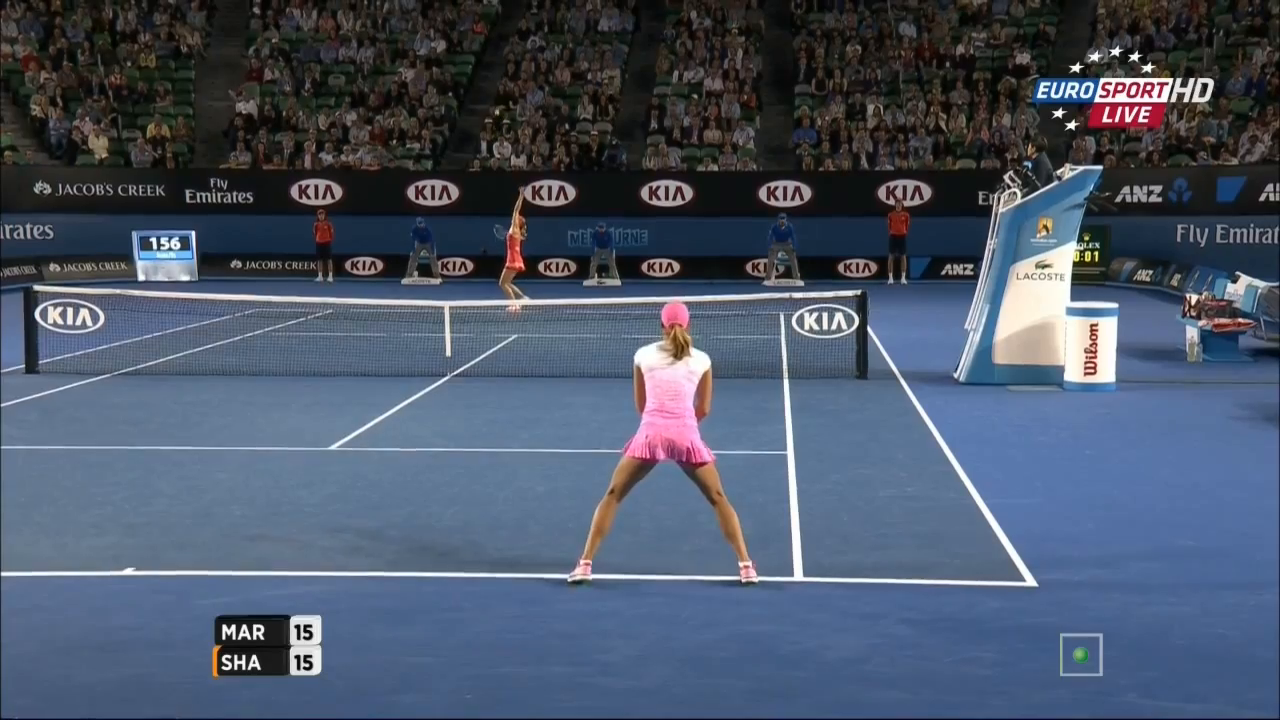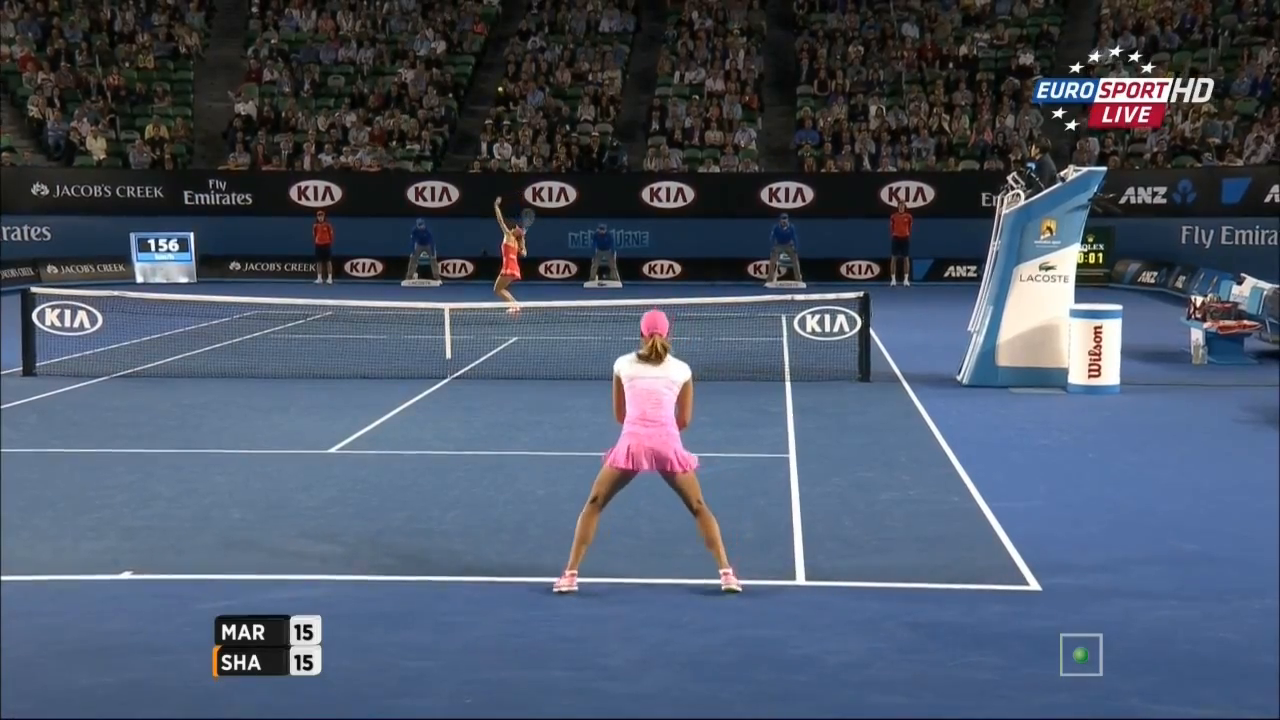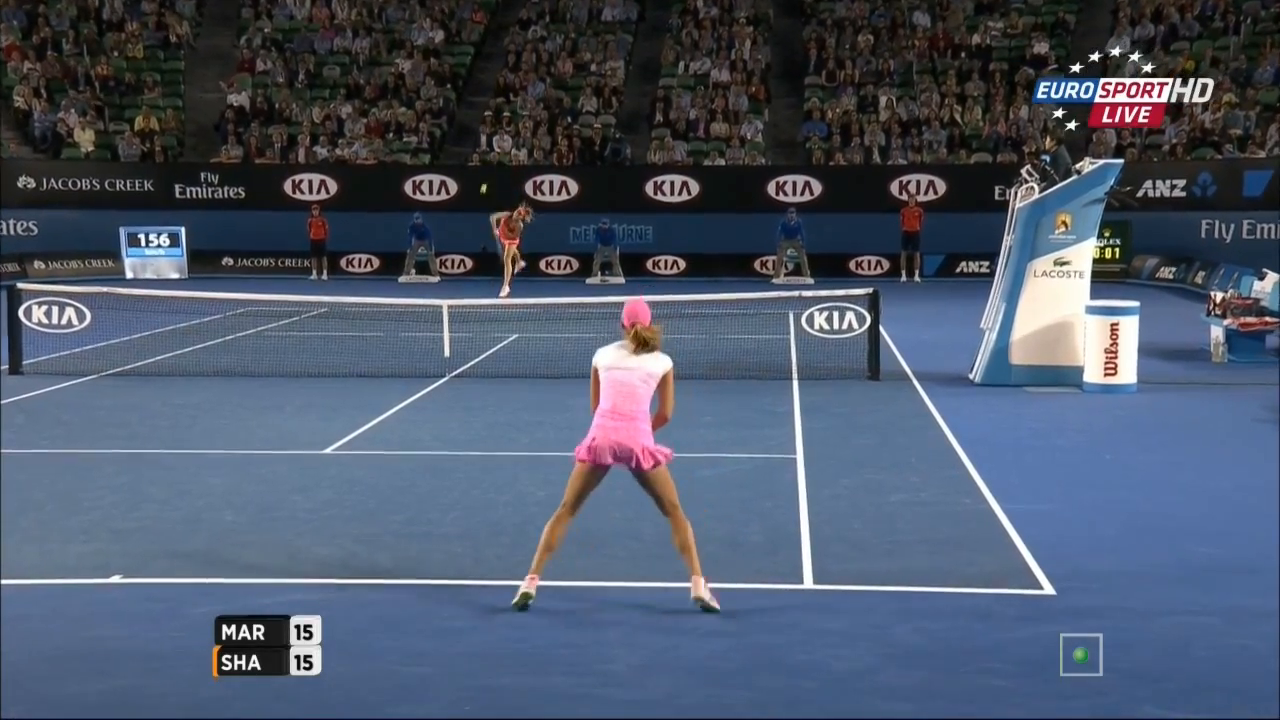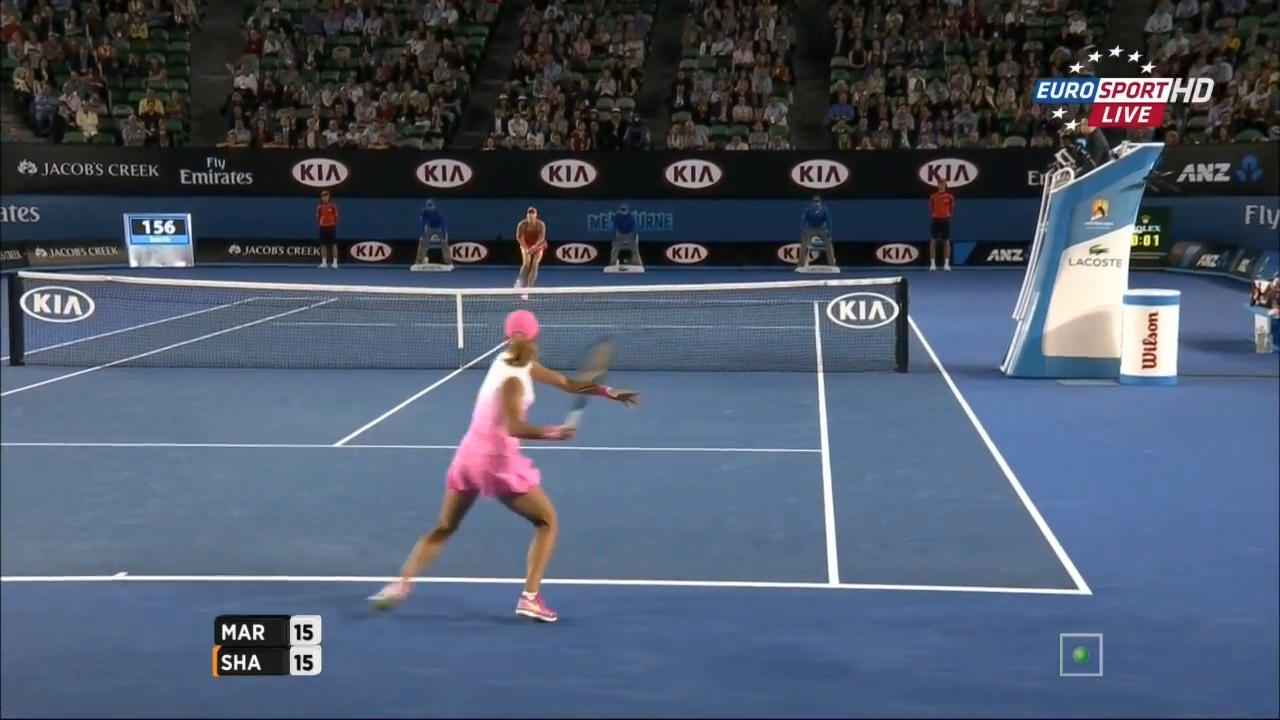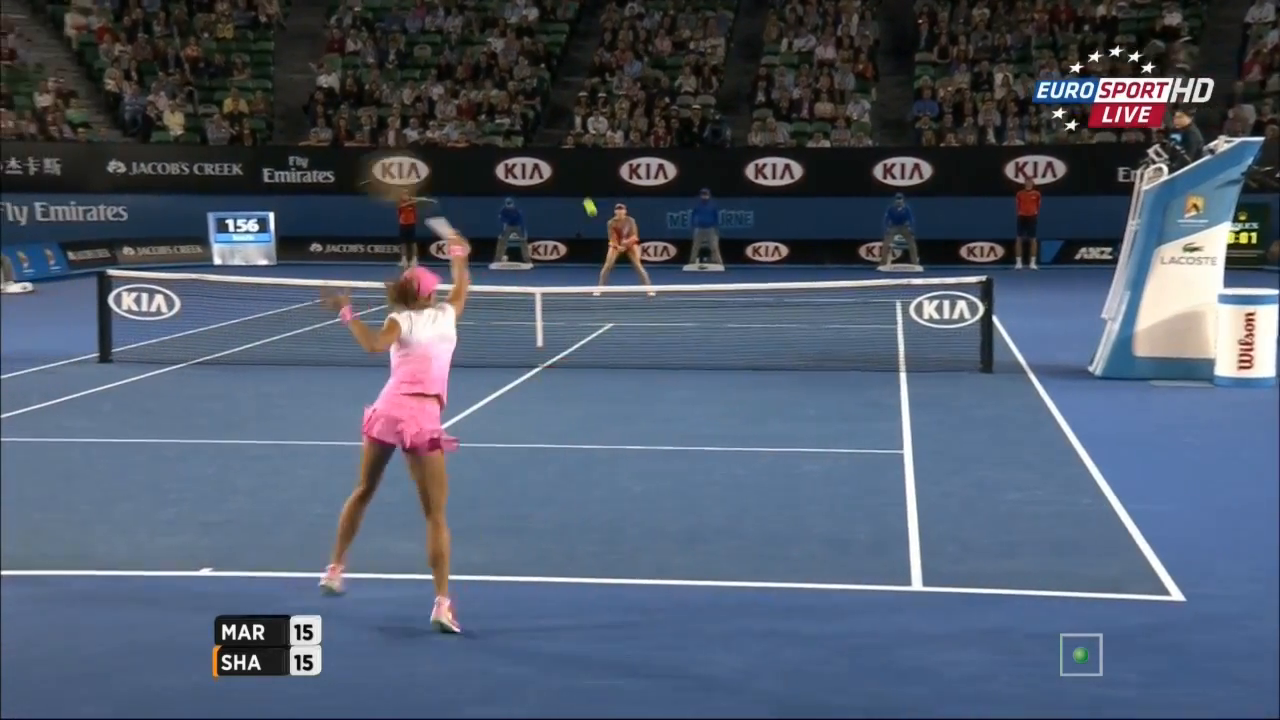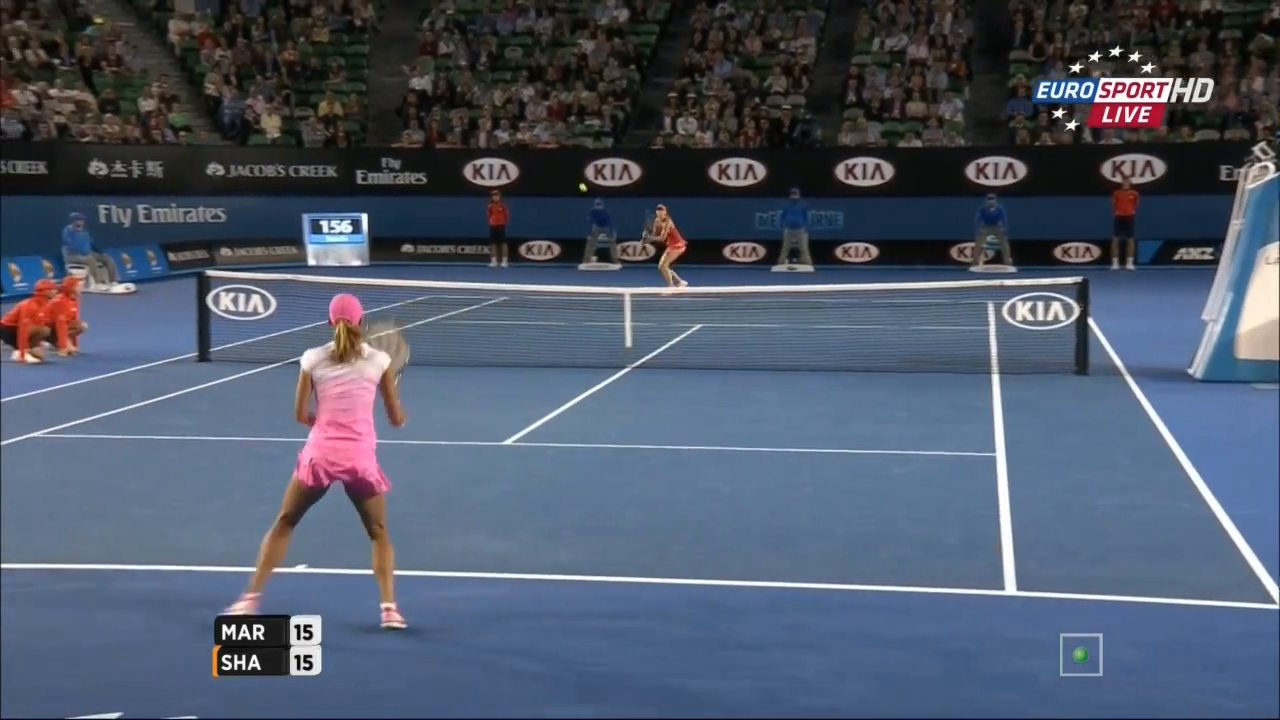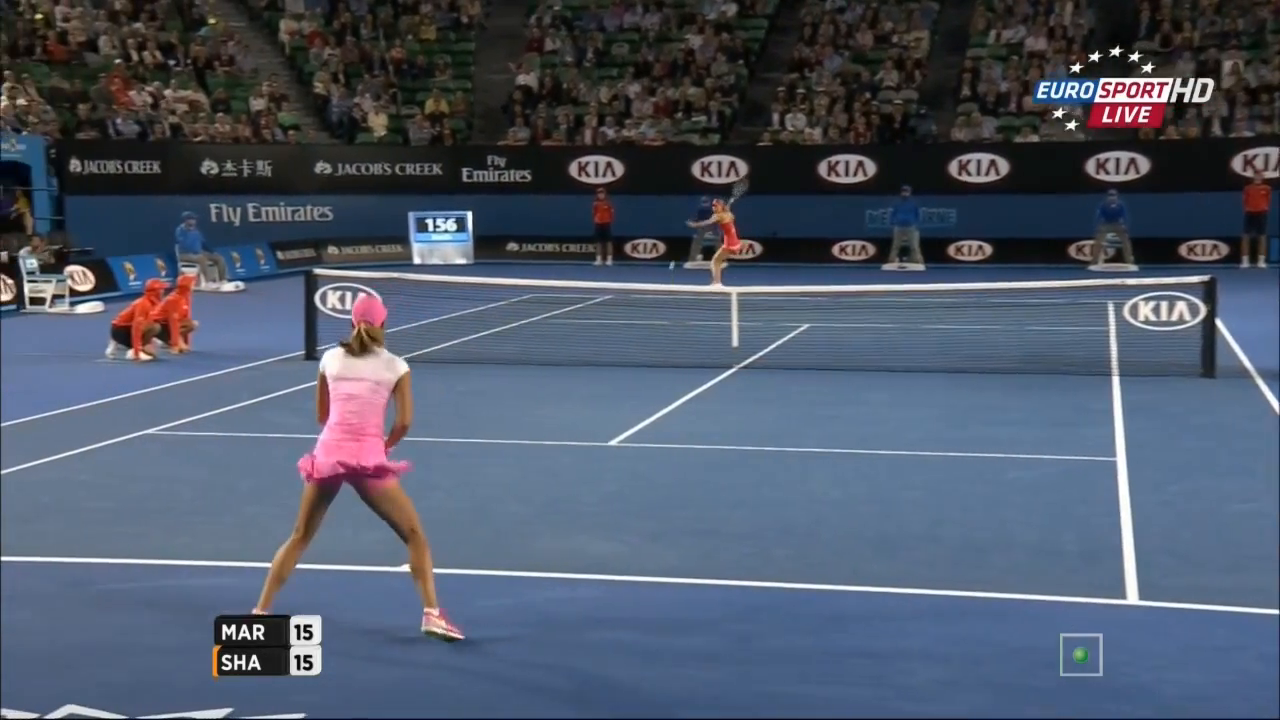
dt=0.5s
person 1, frame 1
left shoulder: (643, 355)
right shoulder: (702, 360)
right elbow: (704, 409)
left hip: (651, 433)
right hip: (686, 435)
left knee: (613, 496)
right knee: (718, 499)
left ankle: (585, 564)
right ankle: (746, 566)
person 1, frame 2
left shoulder: (623, 364)
right shoulder: (682, 369)
right elbow: (684, 420)
left hip: (632, 442)
right hip: (667, 444)
left knee: (594, 505)
right knee: (699, 509)
left ankle: (570, 575)
right ankle: (727, 574)
person 1, frame 3
left shoulder: (602, 355)
right shoulder: (662, 361)
right elbow: (665, 414)
left hip: (601, 436)
right hip: (639, 440)
left knee: (566, 510)
right knee: (674, 512)
left ankle: (532, 581)
right ankle: (698, 584)
person 1, frame 4
left shoulder: (515, 362)
right shoulder: (512, 375)
left elbow: (563, 381)
right elbow: (512, 427)
left wrist: (611, 392)
right wrist: (551, 434)
left hip: (467, 458)
right hip: (497, 463)
left knee: (443, 531)
right knee: (547, 523)
left ankle: (400, 585)
right ankle: (530, 599)
person 1, frame 5
left shoulder: (400, 320)
right shoulder: (447, 313)
left elbow: (373, 346)
right elbow: (462, 287)
left wrist: (348, 315)
right wrist: (458, 255)
left hip: (389, 412)
right hip: (423, 420)
left knee: (363, 493)
right knee: (436, 517)
left ankle: (335, 570)
right ankle: (442, 604)
person 1, frame 6
left shoulder: (311, 358)
right shoulder: (379, 361)
left elbow: (302, 416)
right elbow: (397, 418)
right wrist: (400, 415)
left hip: (320, 453)
right hip: (359, 457)
left knee: (283, 526)
right knee: (379, 535)
left ankle: (251, 598)
right ankle: (389, 608)
person 1, frame 7
left shoulder: (331, 358)
right shoulder: (396, 367)
left elbow: (322, 416)
right elbow: (404, 423)
left hip: (328, 453)
right hip: (368, 458)
left knee: (300, 537)
right knee: (414, 536)
left ankle: (262, 611)
right ankle: (432, 614)
